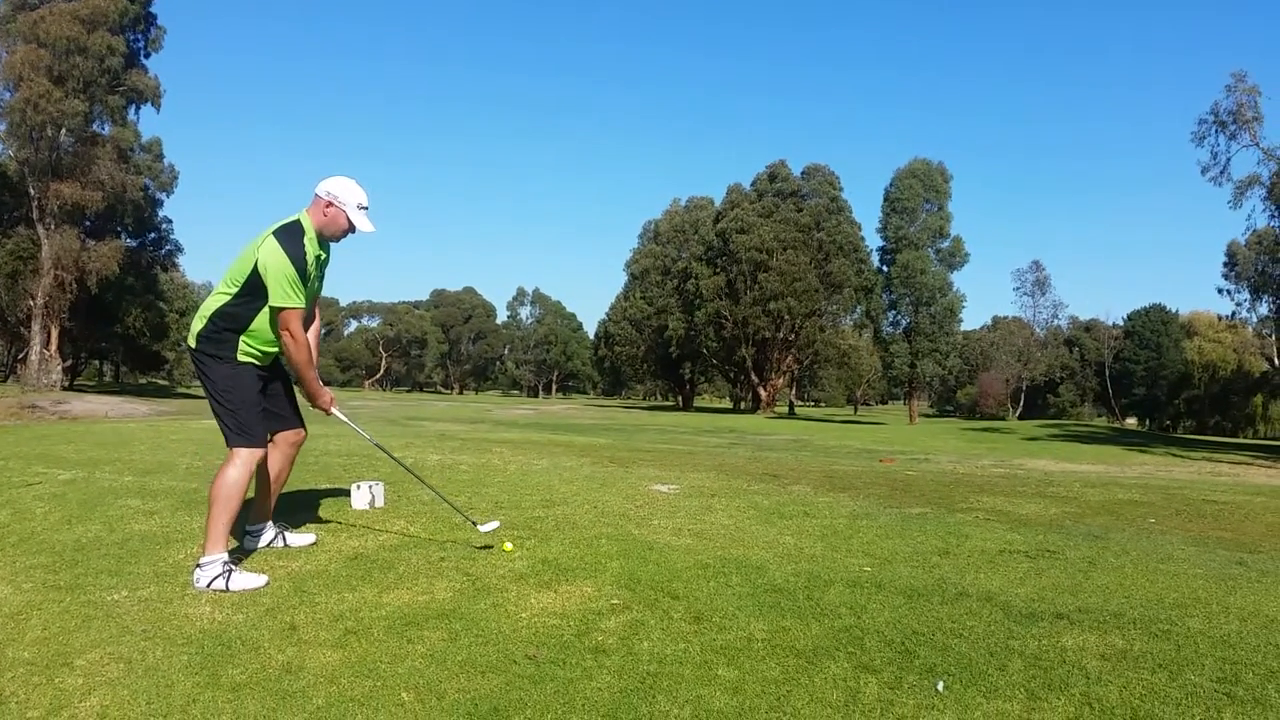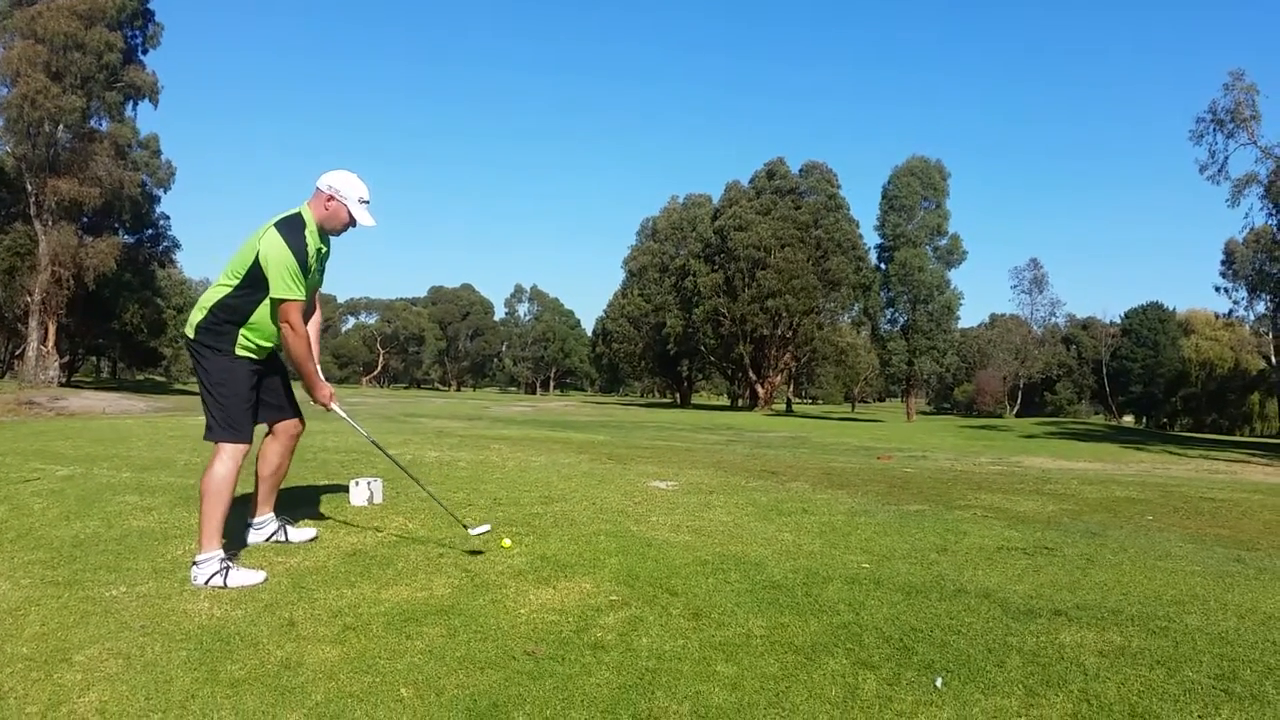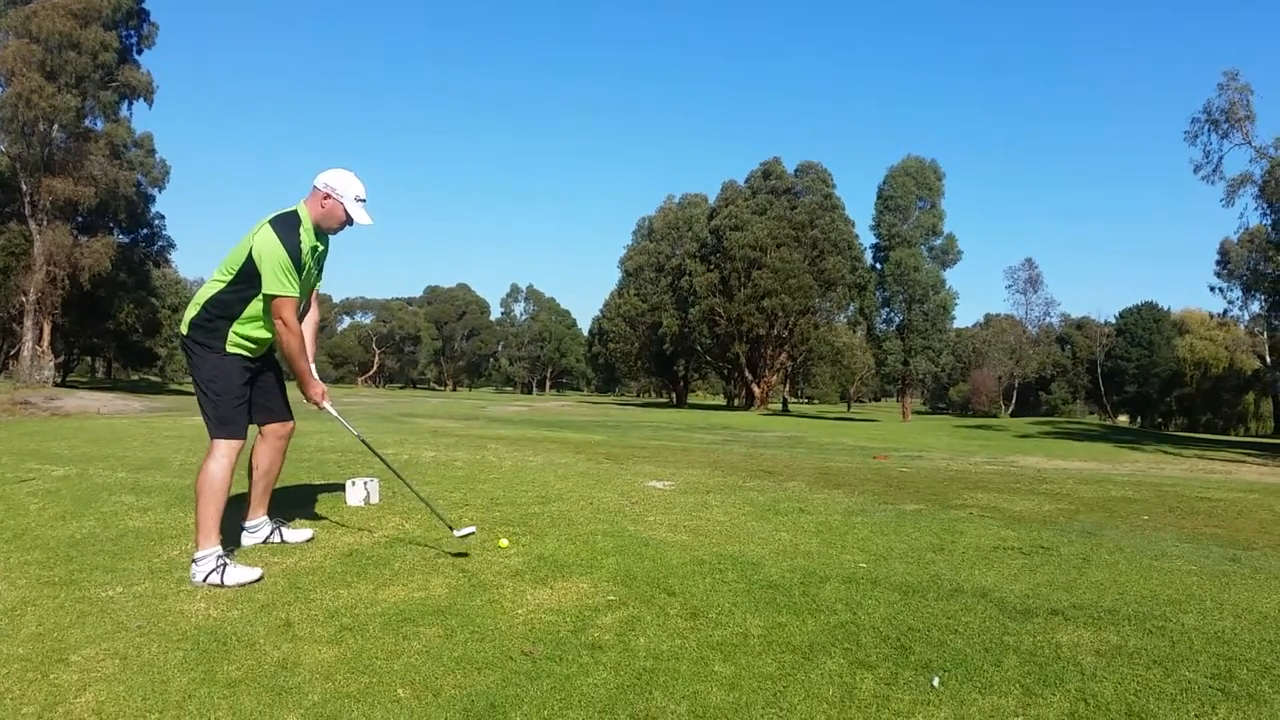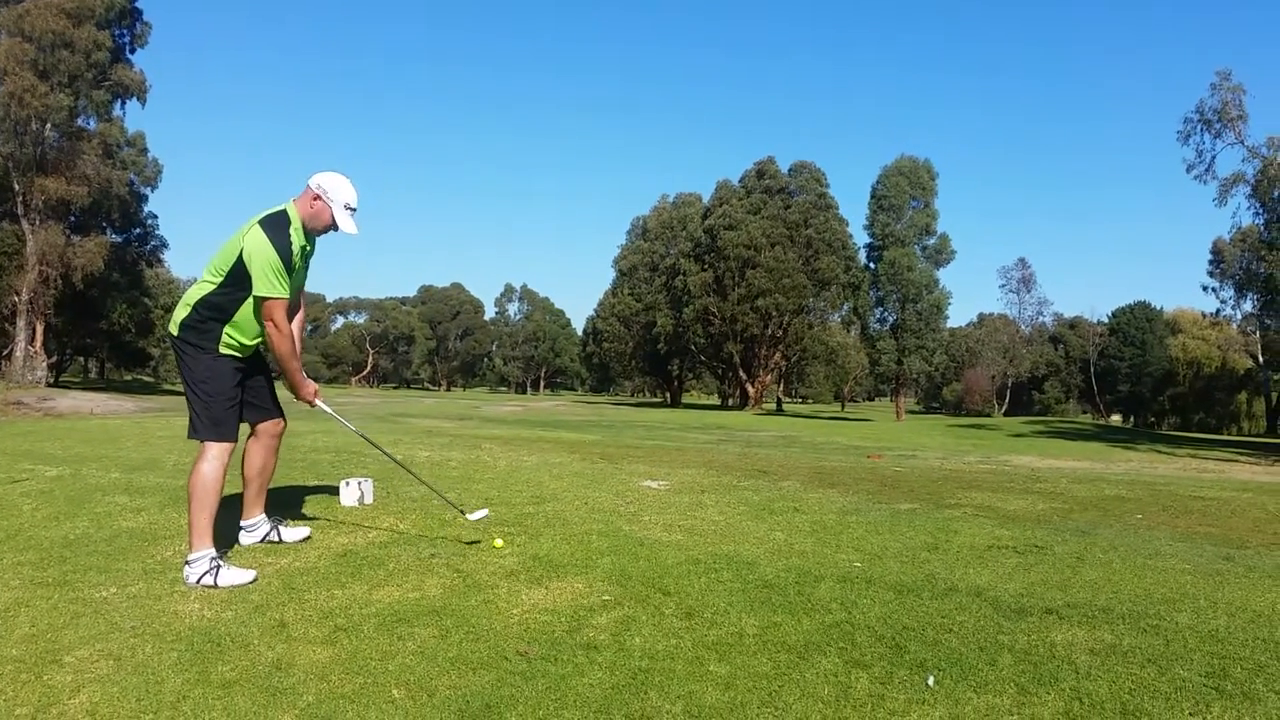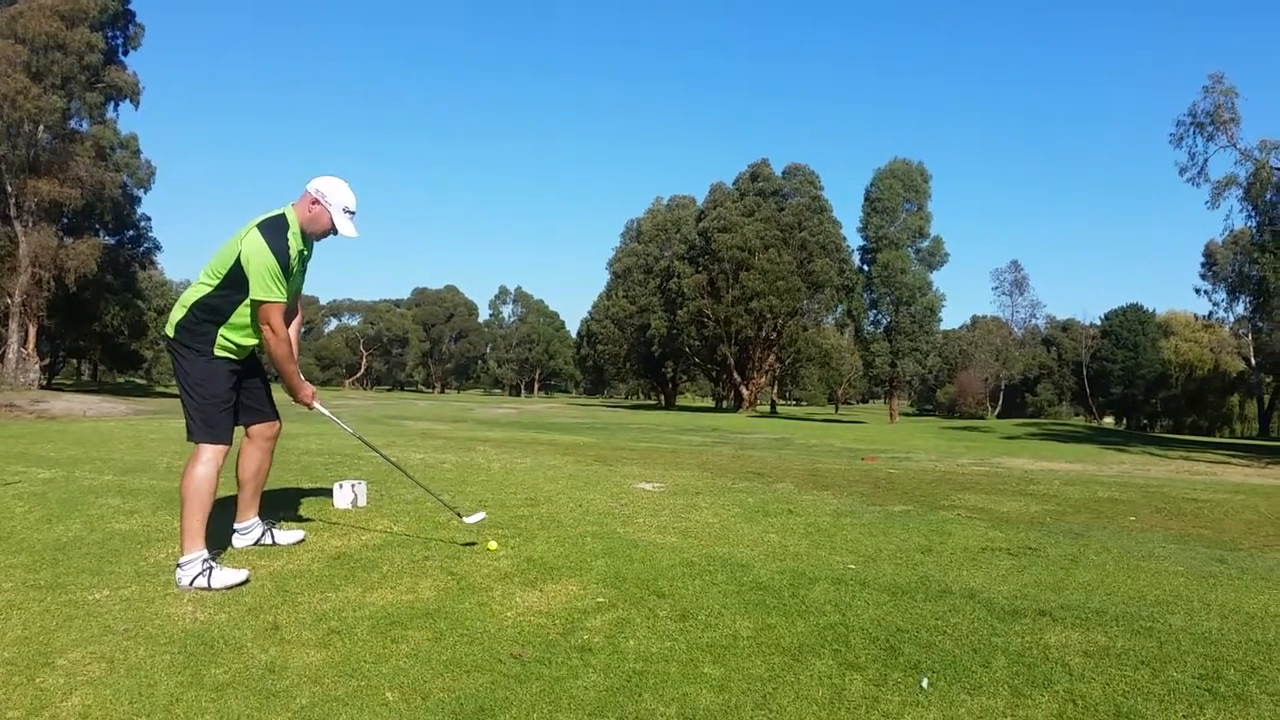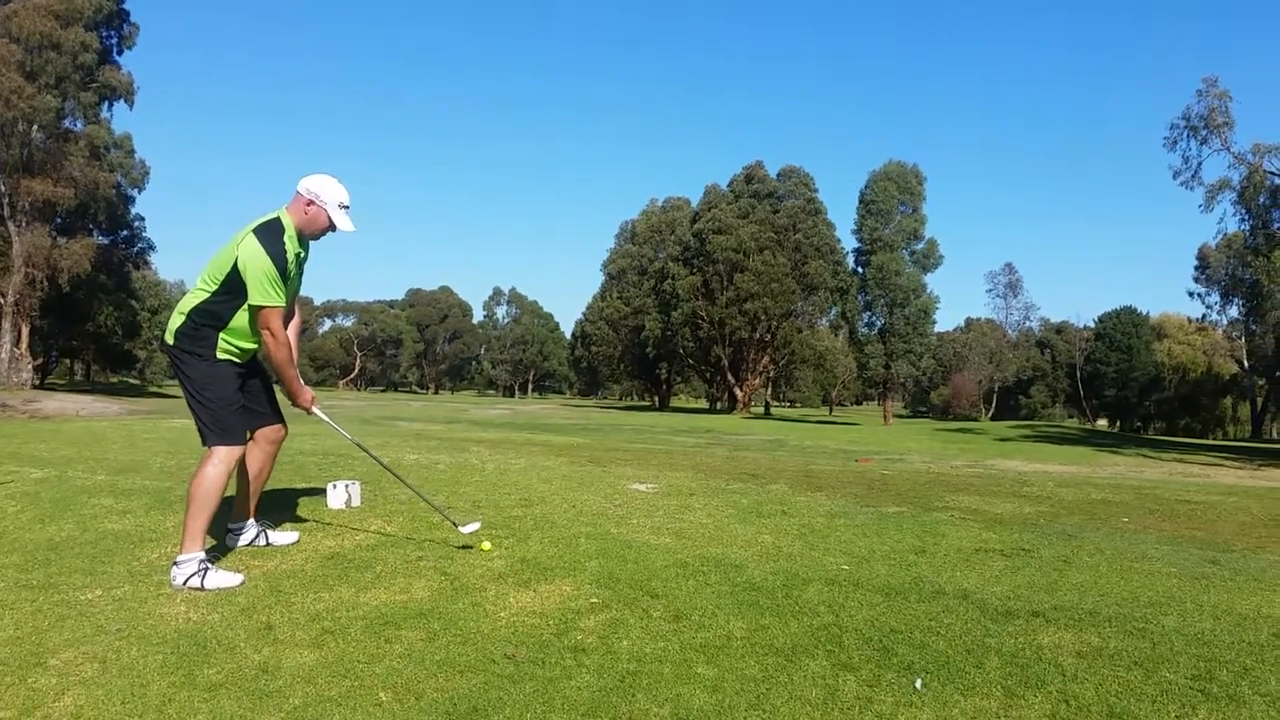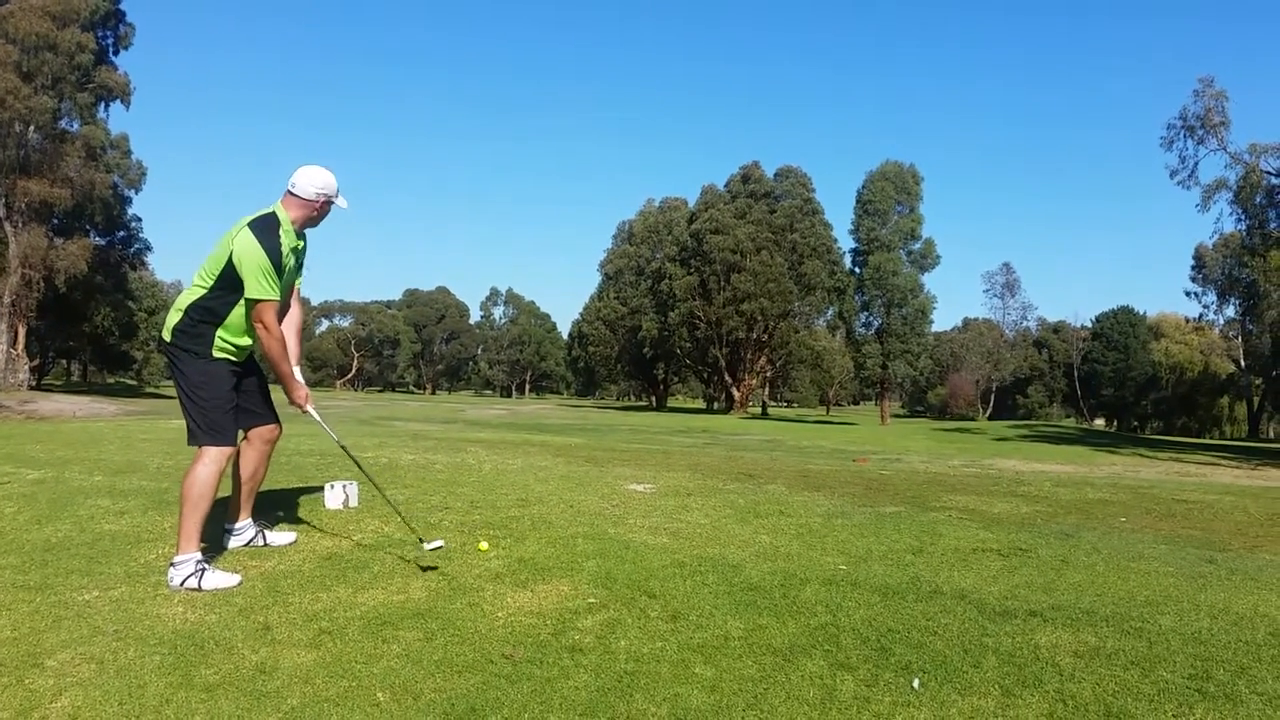
dt=0.3s
person 1, frame 1
left shoulder: (318, 247)
right shoulder: (285, 248)
left elbow: (310, 316)
right elbow: (291, 333)
left wrist: (313, 378)
right wrist: (315, 389)
left hip: (258, 350)
right hip: (222, 349)
left knee: (290, 434)
right knee: (248, 449)
left ankle: (260, 528)
right ankle: (212, 563)
person 1, frame 2
left shoulder: (319, 241)
right shoulder: (287, 240)
left elbow: (311, 309)
right elbow: (291, 324)
left wrist: (316, 372)
right wrist: (313, 383)
left hip: (257, 344)
right hip: (220, 342)
left knee: (287, 425)
right knee: (233, 445)
left ankle: (262, 522)
right ankle: (209, 561)
person 1, frame 3
left shoulder: (317, 240)
right shoulder: (280, 237)
left elbow: (308, 307)
right elbow: (285, 321)
left wrist: (311, 370)
right wrist: (306, 381)
left hip: (251, 342)
right hip: (214, 339)
left knee: (278, 427)
right knee: (229, 439)
left ankle: (256, 524)
right ankle: (207, 557)
person 1, frame 4
left shoulder: (303, 237)
right shoulder: (271, 237)
left elbow: (294, 307)
right elbow: (275, 322)
left wrist: (296, 371)
right wrist: (298, 381)
left hip: (240, 342)
right hip: (204, 340)
left knee: (270, 426)
right knee: (218, 442)
left ankle: (253, 523)
right ankle: (201, 560)
person 1, frame 5
left shoulder: (301, 240)
right shoulder: (269, 241)
left elbow: (291, 311)
right elbow: (271, 325)
left wrist: (294, 373)
right wrist: (295, 383)
left hip: (235, 343)
right hip: (200, 342)
left knee: (265, 428)
right knee: (212, 445)
left ankle: (247, 526)
right ankle: (192, 561)
person 1, frame 6
left shoulder: (296, 243)
right shoulder: (265, 247)
left elbow: (290, 313)
right elbow: (272, 331)
left wrist: (293, 378)
right wrist: (295, 388)
left hip: (234, 348)
right hip: (199, 346)
left knee: (270, 431)
right knee: (226, 447)
left ankle: (242, 526)
right ankle: (189, 561)
person 1, frame 7
left shoulder: (294, 239)
right shoulder: (261, 240)
left elbow: (290, 307)
right elbow: (265, 324)
left wrist: (295, 372)
right wrist: (290, 384)
left hip: (232, 346)
right hip: (197, 344)
left knee: (264, 430)
right knee: (218, 447)
left ankle: (239, 526)
right ankle: (186, 562)
